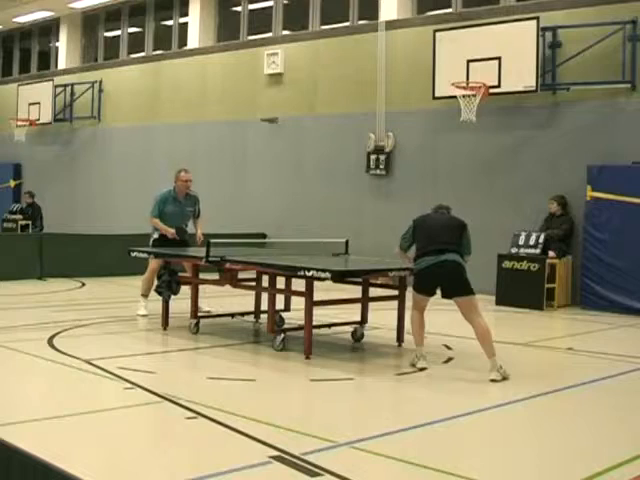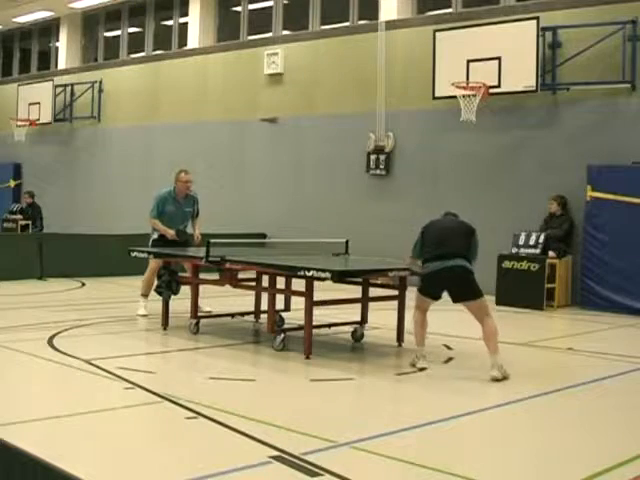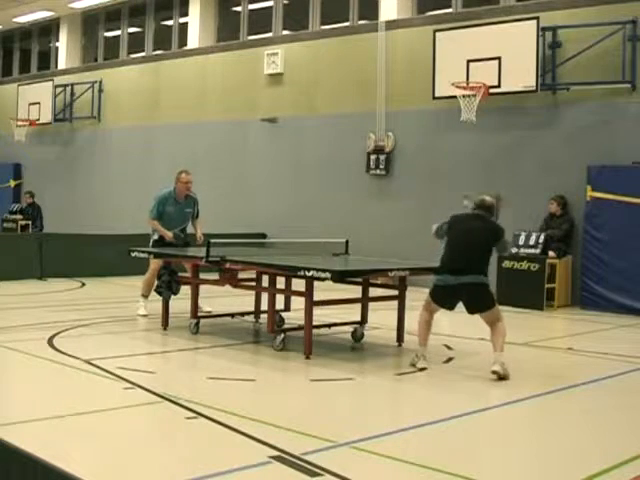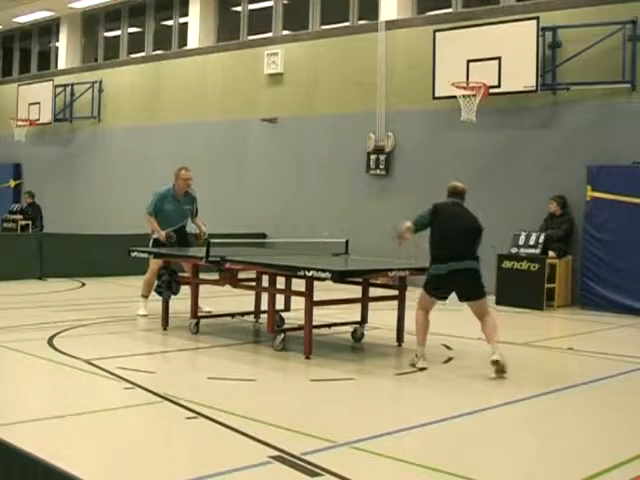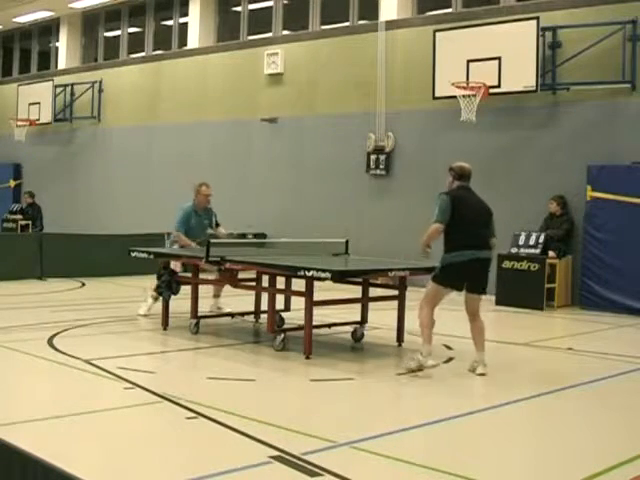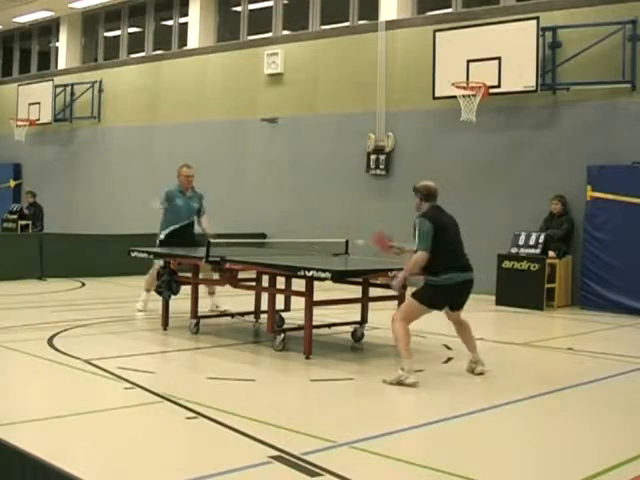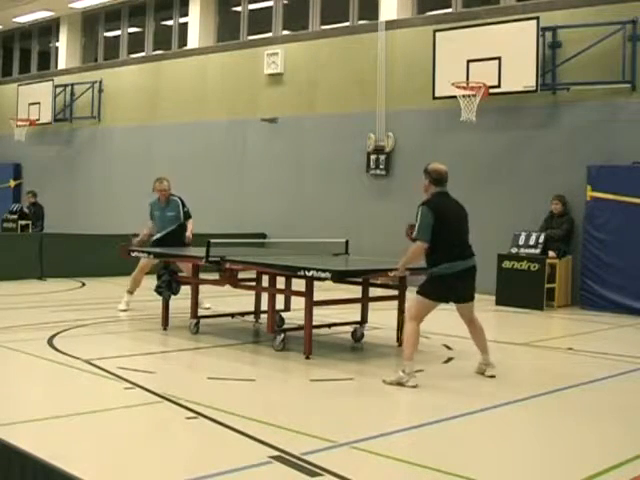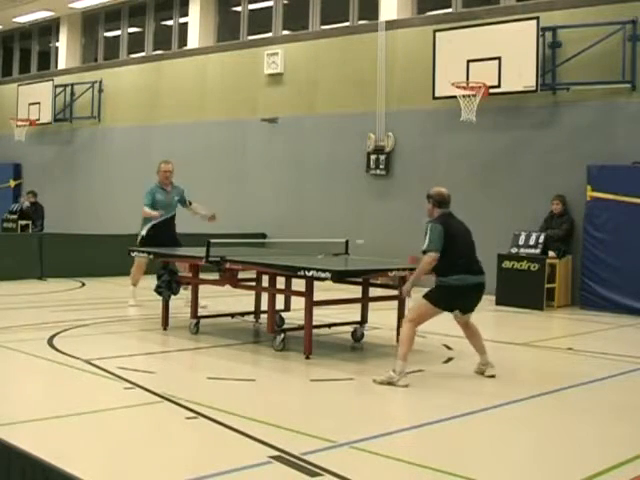
dt=0.5s
person 1, frame 1
left shoulder: (419, 221)
right shoulder: (460, 223)
left elbow: (400, 250)
right elbow: (466, 256)
left wrist: (411, 260)
left hip: (424, 267)
right hip: (453, 266)
left knee: (417, 309)
right knee: (475, 317)
left ankle: (419, 357)
right ankle: (494, 367)
person 1, frame 2
left shoulder: (429, 226)
right shoulder: (468, 228)
left elbow: (413, 259)
right elbow: (471, 259)
left wrist: (421, 269)
left hip: (431, 270)
right hip: (460, 270)
left knee: (420, 309)
right knee: (486, 318)
left ankle: (420, 356)
right ankle: (496, 365)
person 1, frame 3
left shoulder: (455, 219)
right shoulder: (495, 228)
left elbow: (437, 233)
right elbow: (503, 250)
left wrist: (438, 226)
left hip: (446, 280)
right hip: (476, 283)
left knee: (427, 310)
right knee: (496, 322)
left ankle: (421, 357)
right ankle: (499, 362)
person 1, frame 4
left shoulder: (437, 209)
right shoulder: (474, 221)
left elbow: (408, 227)
left wrist: (401, 234)
left hip: (441, 270)
right hip: (469, 270)
left knee: (422, 308)
right knee: (485, 316)
left ankle: (420, 356)
right ankle: (496, 354)
person 1, frame 5
left shoulder: (449, 197)
right shoulder: (483, 205)
left elbow: (438, 227)
right elbow: (492, 242)
left wrist: (425, 241)
left hip: (456, 260)
right hip: (482, 260)
left knee: (427, 304)
right knee: (473, 313)
left ankle: (426, 354)
right ankle: (480, 361)
person 1, frame 6
left shoulder: (424, 219)
right shoulder: (447, 218)
left elbow: (422, 255)
left wrist: (402, 277)
right wrist: (408, 253)
left hip: (441, 283)
right hip: (465, 279)
left knee: (399, 319)
right knee: (456, 319)
left ankle: (407, 371)
right ankle: (476, 361)
person 1, frame 7
left shoulder: (428, 207)
right shoulder: (459, 207)
left elbow: (421, 245)
left wrist: (402, 264)
left hip: (443, 274)
right hip: (467, 269)
left knee: (412, 318)
right knee: (469, 317)
left ankle: (407, 373)
right ankle: (487, 364)
person 1, frame 8
left shoulder: (436, 224)
right shoulder: (459, 225)
left elbow: (432, 257)
left wrist: (411, 281)
right wrist: (429, 270)
left hip: (453, 285)
right hip: (477, 284)
left knee: (410, 320)
right knee: (463, 321)
left ankle: (398, 372)
right ankle: (486, 364)
person 2, frame 1
left shoulder: (194, 198)
right shoulder: (163, 197)
left elbow: (196, 217)
right elbow: (153, 219)
left wrist: (198, 230)
right wrist: (167, 229)
left hip: (180, 236)
right hip: (161, 236)
left knee: (193, 267)
right knee: (153, 267)
right ankle: (143, 303)
person 2, frame 2
left shoulder: (193, 198)
right shoulder: (163, 197)
left elbow: (195, 217)
right elbow: (153, 219)
left wrist: (196, 230)
right wrist: (166, 231)
left hip: (181, 236)
right hip: (161, 236)
left knee: (193, 267)
right knee: (153, 267)
right ankle: (143, 303)
person 2, frame 3
left shoulder: (193, 199)
right shoulder: (163, 197)
left elbow: (195, 218)
right elbow: (152, 220)
left wrist: (198, 230)
right wrist: (165, 233)
left hip: (180, 237)
right hip: (161, 237)
right knee: (155, 268)
right ankle: (143, 303)
person 2, frame 4
left shoulder: (191, 197)
right shoulder: (162, 194)
left elbow: (194, 216)
right elbow: (149, 215)
left wrist: (200, 227)
right wrist: (158, 231)
left hip: (180, 235)
right hip: (161, 237)
left knee: (192, 268)
right knee: (154, 269)
right ankle: (143, 304)
person 2, frame 5
left shoulder: (209, 212)
right shoulder: (187, 211)
left elbow: (217, 228)
right elbow: (178, 235)
left wrist: (227, 234)
right wrist: (195, 247)
right hip: (180, 248)
left knee: (222, 270)
left ankle: (216, 304)
right ankle: (149, 303)
person 2, frame 6
left shoulder: (198, 196)
right shoulder: (171, 193)
left elbow: (201, 216)
right elbow: (162, 210)
left wrist: (205, 229)
right wrist: (163, 207)
left hip: (188, 238)
right hip: (169, 237)
left knee: (206, 267)
right knee: (159, 268)
left ankle: (213, 303)
right ankle: (144, 299)
person 2, frame 7
left shoulder: (177, 201)
right shoulder: (153, 205)
left elbow: (189, 219)
left wrist: (189, 232)
right wrist: (141, 238)
left hip: (178, 243)
right hip: (159, 242)
left knee: (191, 270)
right knee: (141, 268)
right ankle: (126, 300)
person 2, frame 8
left shoulder: (178, 191)
right shoulder: (152, 191)
left elbow: (190, 206)
right elbow: (144, 211)
left wrist: (206, 215)
right wrist: (155, 214)
left hip: (169, 234)
right hip: (150, 233)
left knee: (183, 264)
right knee: (139, 264)
right ankle: (133, 294)
